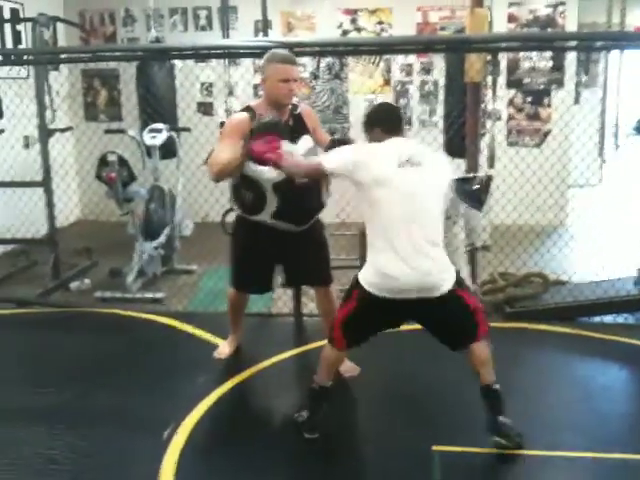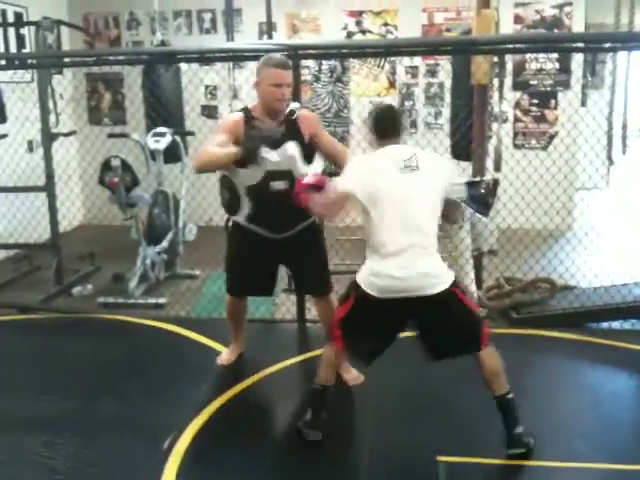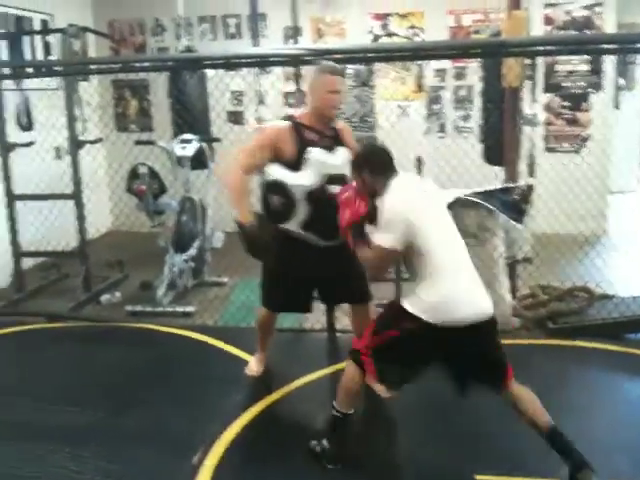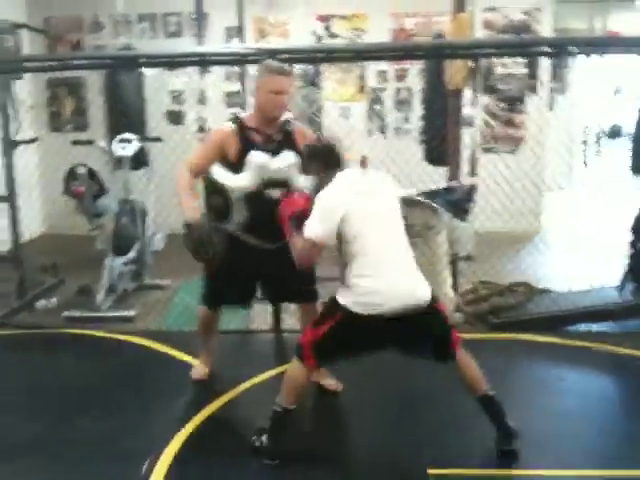
dt=0.4s
person 1, frame 1
left shoulder: (362, 157)
right shoulder: (440, 161)
left elbow: (301, 169)
left wrist: (274, 153)
left hip: (383, 281)
right hip: (436, 279)
left knee: (339, 338)
right knee: (473, 331)
left ankle: (312, 415)
right ankle: (498, 420)
person 1, frame 2
left shoulder: (364, 166)
right shoulder: (437, 163)
left elbow: (324, 209)
right elbow: (449, 209)
left wrist: (305, 190)
left hip: (379, 283)
right hip: (432, 281)
left knee: (339, 338)
right knee: (480, 340)
left ankle: (315, 417)
right ankle: (513, 431)
person 1, frame 3
left shoulder: (392, 204)
right shoulder: (422, 185)
left elbow: (376, 267)
left wrist: (352, 234)
left hip: (429, 311)
right hip: (474, 307)
left knee: (361, 356)
right knee: (505, 382)
left ankle: (331, 442)
person 1, frame 4
left shoulder: (329, 196)
right shoulder: (383, 180)
left elbow: (304, 258)
left wrist: (290, 226)
left hip: (363, 301)
right hip: (413, 294)
left knee: (306, 354)
right knee: (454, 348)
left ankle: (272, 437)
right ankle: (503, 429)
person 2, frame 1
left shoulder: (305, 115)
right shoulder: (242, 122)
left elbow: (326, 146)
right elbow: (216, 170)
right wrist: (248, 150)
left hip: (304, 221)
right hip: (257, 224)
left knee: (323, 284)
right knee: (241, 286)
right ankle: (234, 336)
person 2, frame 2
left shoulder: (305, 119)
right shoulder: (237, 123)
left elbow: (337, 151)
right elbow: (203, 160)
left wrist: (349, 163)
right wrist: (240, 151)
left hip: (300, 229)
right hip: (252, 230)
left knee: (322, 293)
right knee: (237, 292)
left ankle: (339, 358)
right ankle: (237, 343)
person 2, frame 3
left shoulder: (342, 132)
right shoulder: (280, 133)
right elbow: (238, 173)
right wrist: (247, 221)
left hip: (335, 239)
right hip: (292, 241)
left knee: (362, 302)
right knee: (273, 305)
right ankle: (261, 353)
person 2, frame 4
left shoulder: (296, 133)
right shoulder: (226, 134)
right elbow: (187, 173)
right wrist: (194, 216)
left hip: (282, 238)
right hip: (237, 239)
left knee: (308, 301)
right knee: (213, 303)
left ankle: (316, 367)
right ankle: (205, 356)
